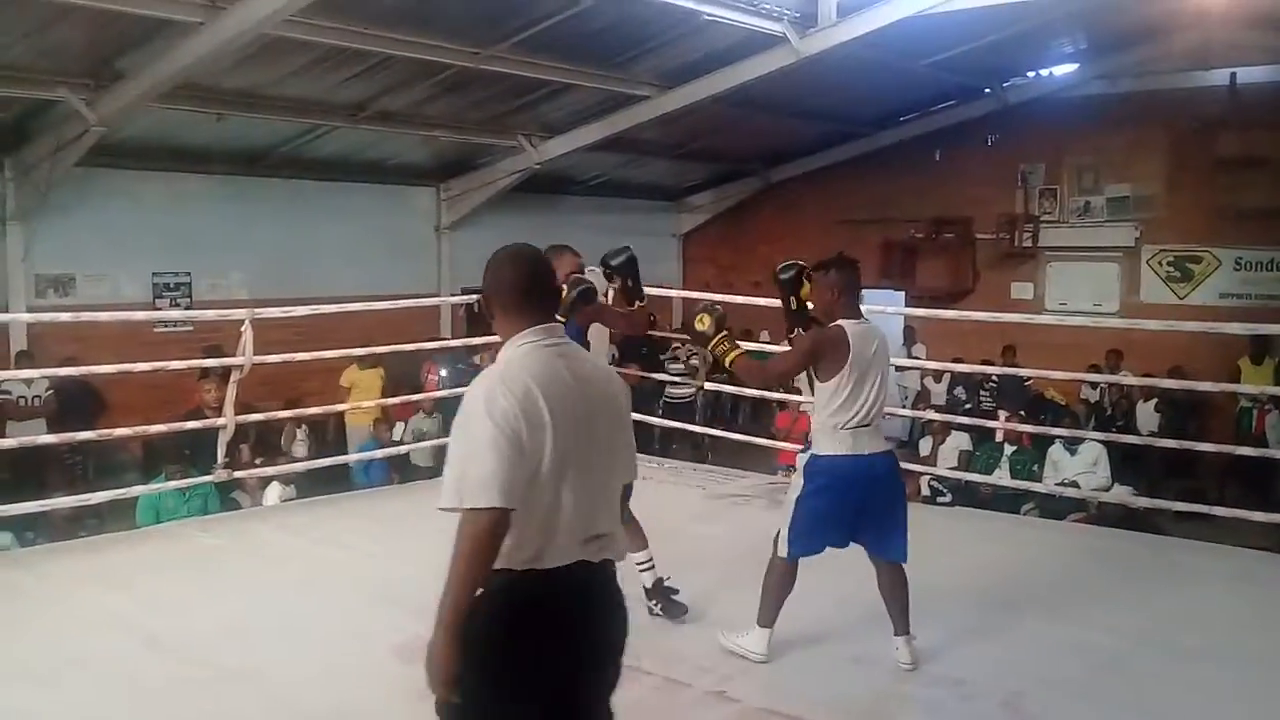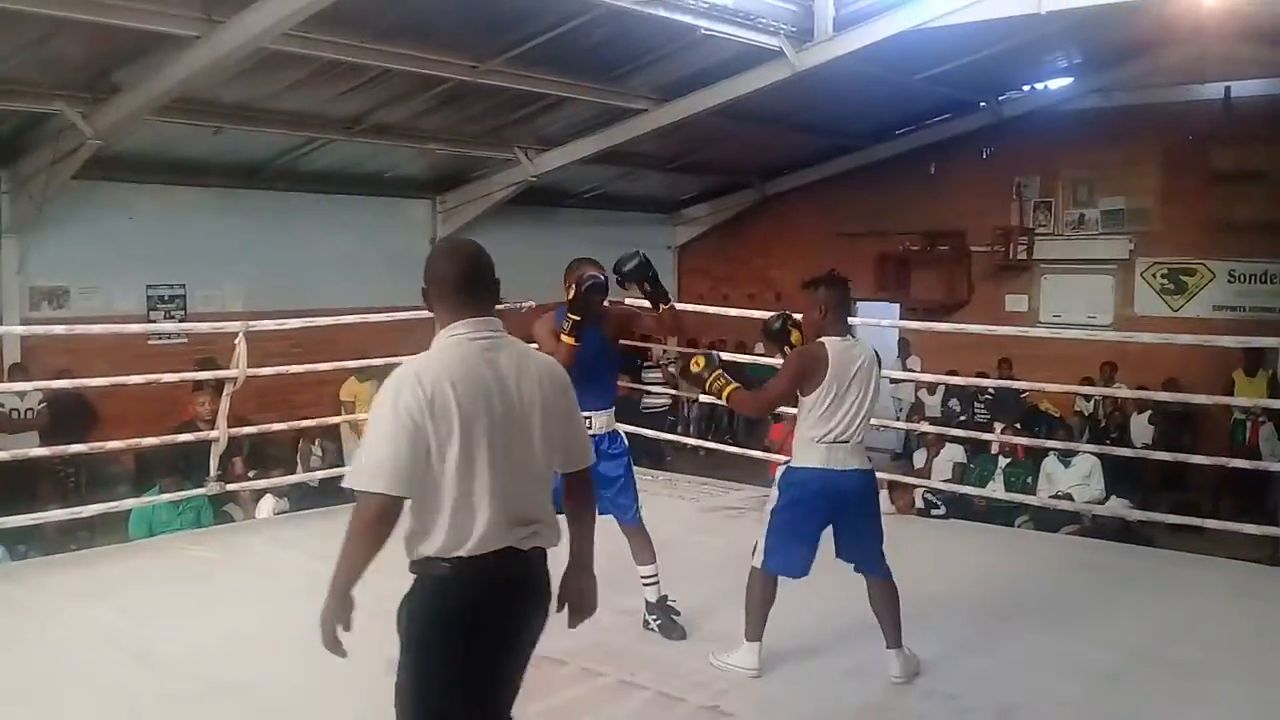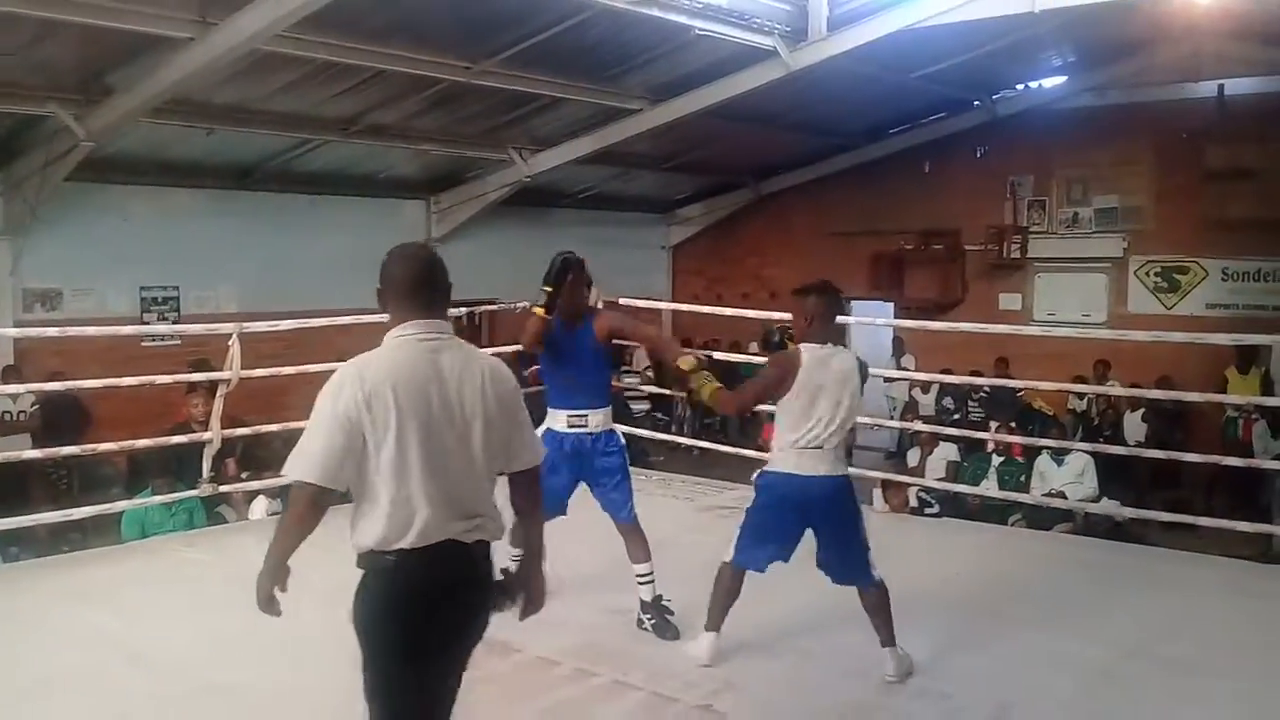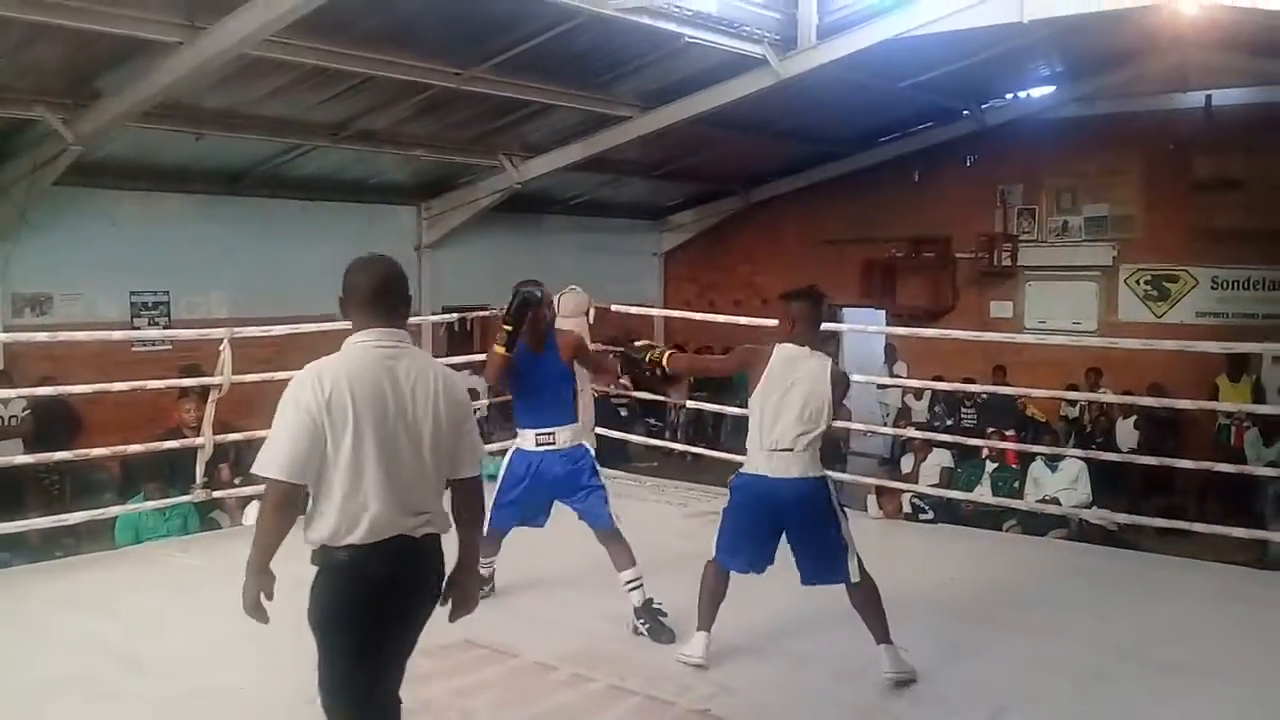
dt=0.2s
person 1, frame 1
left shoulder: (498, 388)
right shoulder: (605, 379)
left elbow: (486, 521)
left wrist: (446, 628)
left hip: (520, 601)
right hip: (597, 594)
person 1, frame 2
left shoulder: (417, 379)
right shoulder: (545, 371)
left elbow: (380, 504)
right elbow: (579, 480)
left wrist: (340, 591)
right wrist: (581, 567)
left hip: (452, 586)
right hip: (527, 577)
person 1, frame 3
left shoulder: (360, 378)
right shoulder: (493, 373)
left elbow: (313, 491)
right elbow: (526, 480)
left wrist: (274, 563)
right wrist: (533, 562)
left hip: (398, 576)
right hip: (471, 569)
person 1, frame 4
left shoulder: (320, 380)
right shoulder: (444, 381)
left elbow: (284, 491)
right elbow: (468, 488)
left wrist: (257, 566)
right wrist: (468, 568)
left hip: (351, 568)
right hip: (421, 562)
person 2, frame 1
left shoulder: (827, 337)
right shoulder: (876, 336)
left elbow: (767, 376)
left wrist: (718, 339)
right wrist: (798, 310)
left hip: (831, 464)
right hip: (878, 460)
left knee: (787, 549)
right knee: (886, 554)
left ankle: (760, 637)
right ankle: (904, 643)
person 2, frame 2
left shoulder: (808, 355)
right shoulder: (871, 357)
left elbow: (759, 405)
left wrist: (713, 376)
left hip: (807, 477)
right hip: (855, 475)
left knee: (766, 563)
right knee: (874, 567)
left ankle: (750, 651)
right ankle: (897, 655)
person 2, frame 3
left shoulder: (788, 361)
right shoulder: (855, 367)
left elbow: (733, 404)
left wrist: (695, 378)
left hip: (782, 479)
right hip: (833, 483)
left knee: (739, 559)
right knee: (863, 571)
left ankle: (709, 639)
right ankle: (893, 655)
person 2, frame 4
left shoulder: (760, 357)
right shoulder: (836, 377)
left elbow: (696, 365)
left wrist: (651, 354)
left hip: (754, 482)
right hip: (806, 485)
left knee: (722, 561)
right knee: (851, 570)
left ankle: (698, 643)
right ankle: (889, 656)
person 3, frame 1
left shoulder: (586, 307)
left elbow: (638, 325)
left wrist: (630, 285)
right wrist: (566, 311)
left knee: (620, 509)
left ankle: (654, 587)
person 3, frame 2
left shoulder: (614, 317)
right shoulder: (546, 323)
left elbow: (668, 327)
right elbow: (563, 363)
left wrist: (651, 286)
right wrist: (575, 312)
left hip: (605, 438)
left knee: (632, 522)
left ankle: (655, 605)
person 3, frame 3
left shoulder: (606, 322)
right shoulder: (543, 322)
left elbow: (653, 338)
right elbow: (527, 345)
left wrist: (678, 359)
right wrist: (549, 295)
left hip: (601, 437)
right hip: (557, 436)
left knee: (627, 520)
left ankle: (650, 605)
right ankle: (510, 577)
person 3, frame 4
left shoulder: (569, 341)
right shoulder: (505, 346)
left elbow: (601, 367)
right elbow: (492, 379)
right wrist: (508, 328)
left hip: (571, 452)
right hip: (528, 454)
left knee: (607, 529)
right knee: (493, 526)
left ankle: (643, 609)
right ankle: (483, 577)
